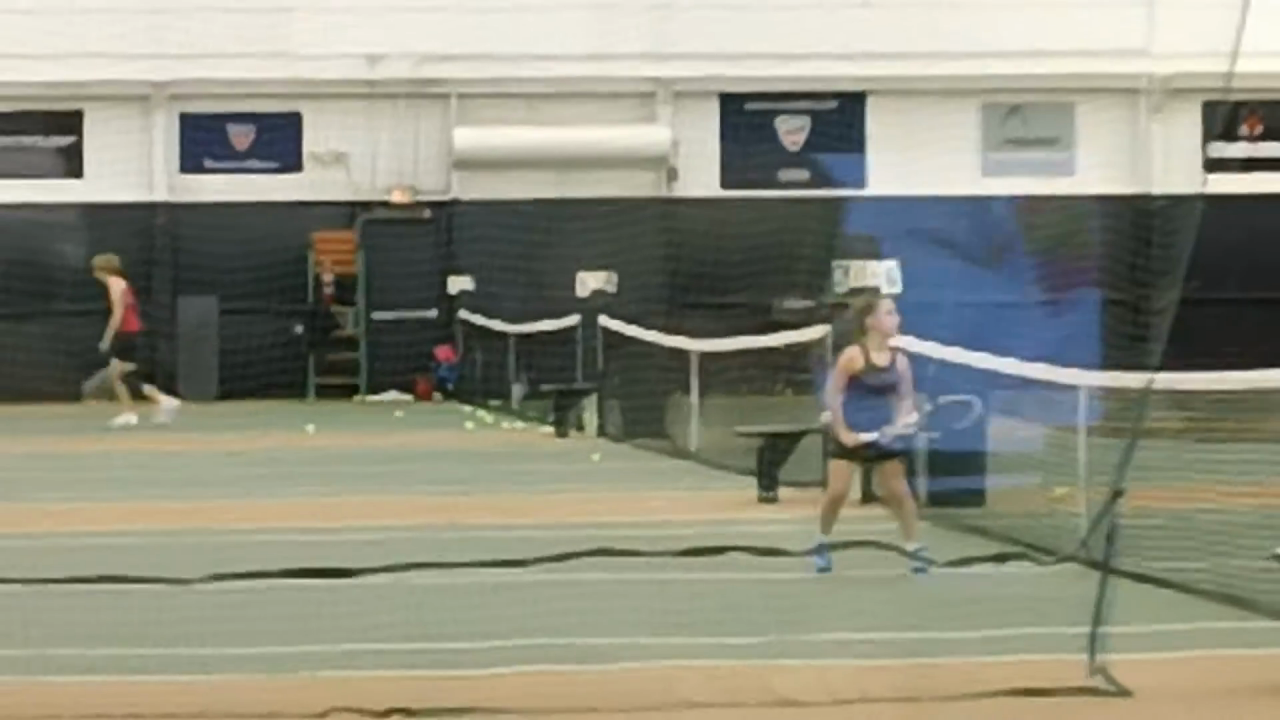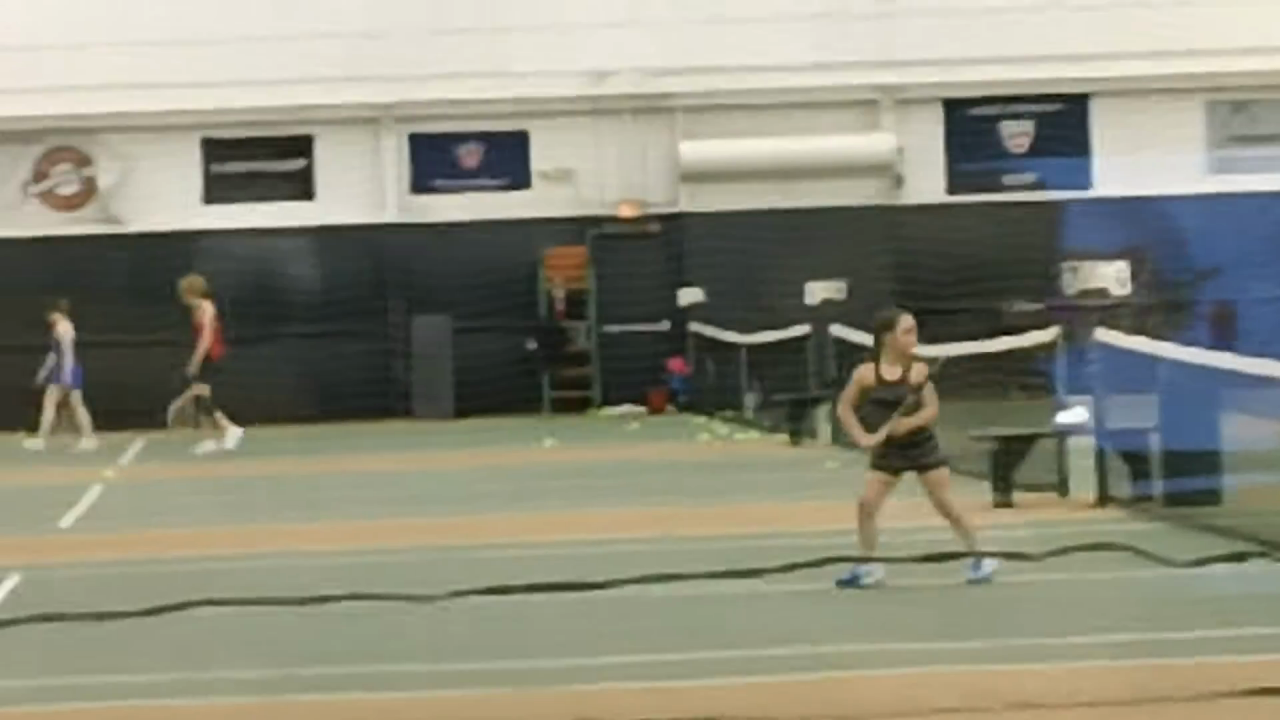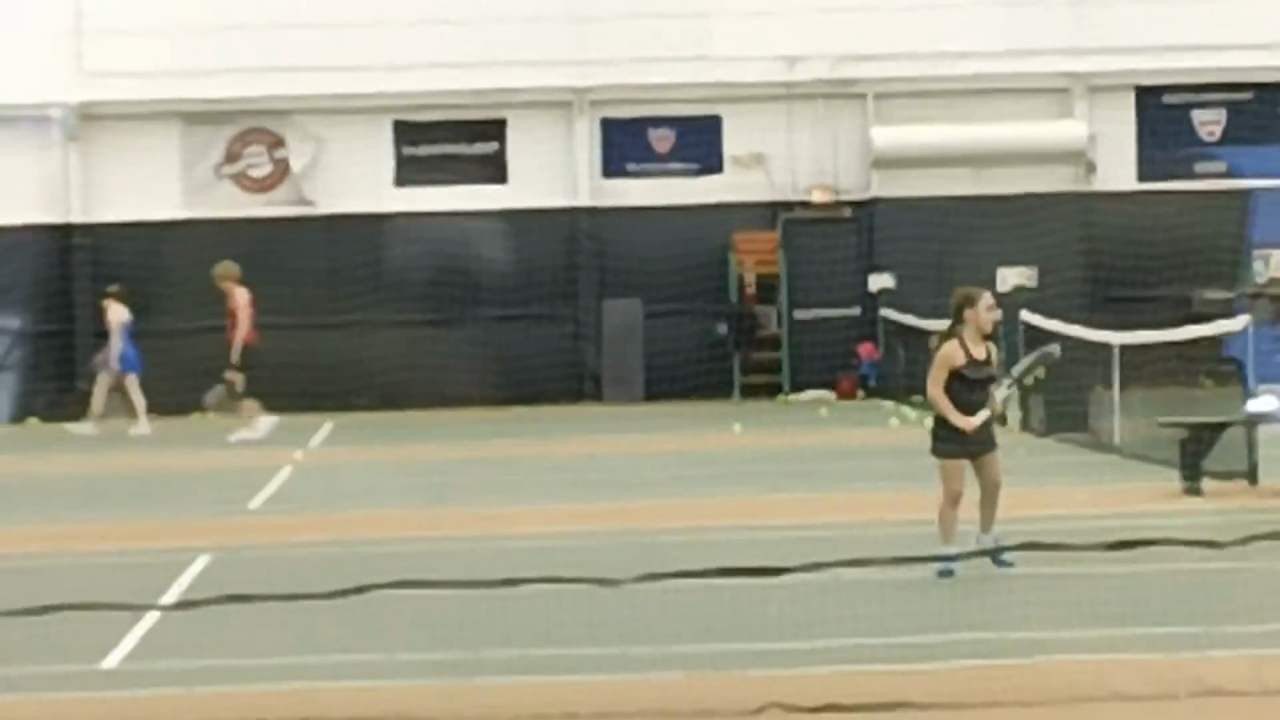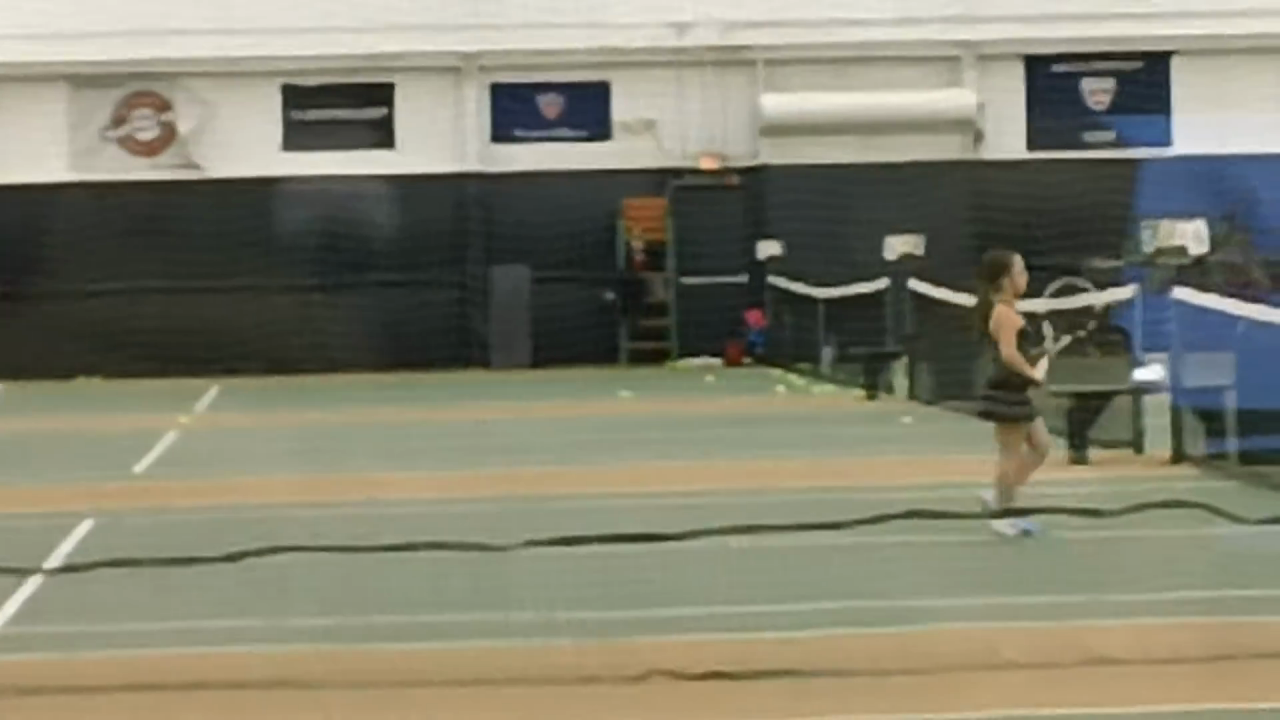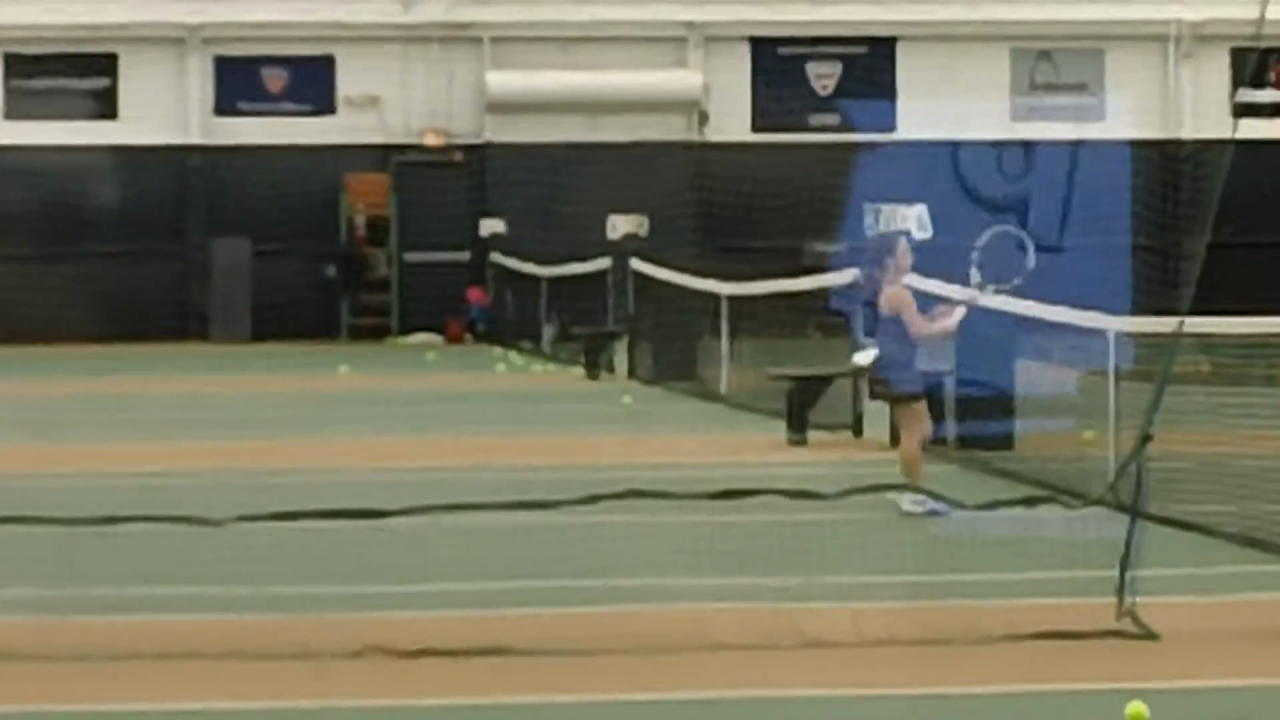
dt=1s
person 1, frame 1
left shoulder: (899, 360)
right shoulder: (852, 355)
left elbow: (906, 398)
right elbow: (831, 394)
left wrist: (900, 423)
right wrist: (841, 431)
left hip: (884, 435)
right hip: (851, 435)
left knee: (898, 492)
right knee: (836, 492)
left ankle: (914, 549)
right ankle: (823, 544)
person 1, frame 2
left shoulder: (918, 370)
right shoulder: (865, 373)
left elbow: (931, 410)
right elbow: (844, 408)
left wrist: (907, 424)
right wrist: (861, 437)
left hip: (920, 445)
right hip: (887, 450)
left knee: (944, 504)
right knee: (866, 503)
left ankle: (980, 558)
right ankle: (870, 569)
person 1, frame 3
left shoulder: (991, 350)
right shoulder: (951, 350)
right elbow: (933, 390)
left wrist: (996, 403)
right wrist: (957, 419)
left hip: (981, 428)
right hip: (953, 432)
left knee: (993, 484)
right knee: (954, 493)
left ankle: (987, 539)
right ankle: (948, 555)
person 1, frame 4
left shoulder: (1002, 311)
right shoulder: (1004, 313)
right elbow: (1008, 354)
left wrist: (1035, 360)
right wrist: (1033, 372)
left hip: (1011, 393)
right hip: (1008, 393)
left knee: (1041, 447)
right knee: (1012, 456)
left ankle: (997, 497)
right ankle: (1006, 516)
person 1, frame 5
left shoulder: (889, 291)
right shoulder: (898, 293)
right elbow: (919, 330)
left wrist: (935, 316)
right wrist: (950, 323)
left hip: (897, 371)
right hip: (896, 372)
left knee: (921, 430)
right knee: (914, 432)
left ankle: (909, 489)
right ankle: (913, 496)
